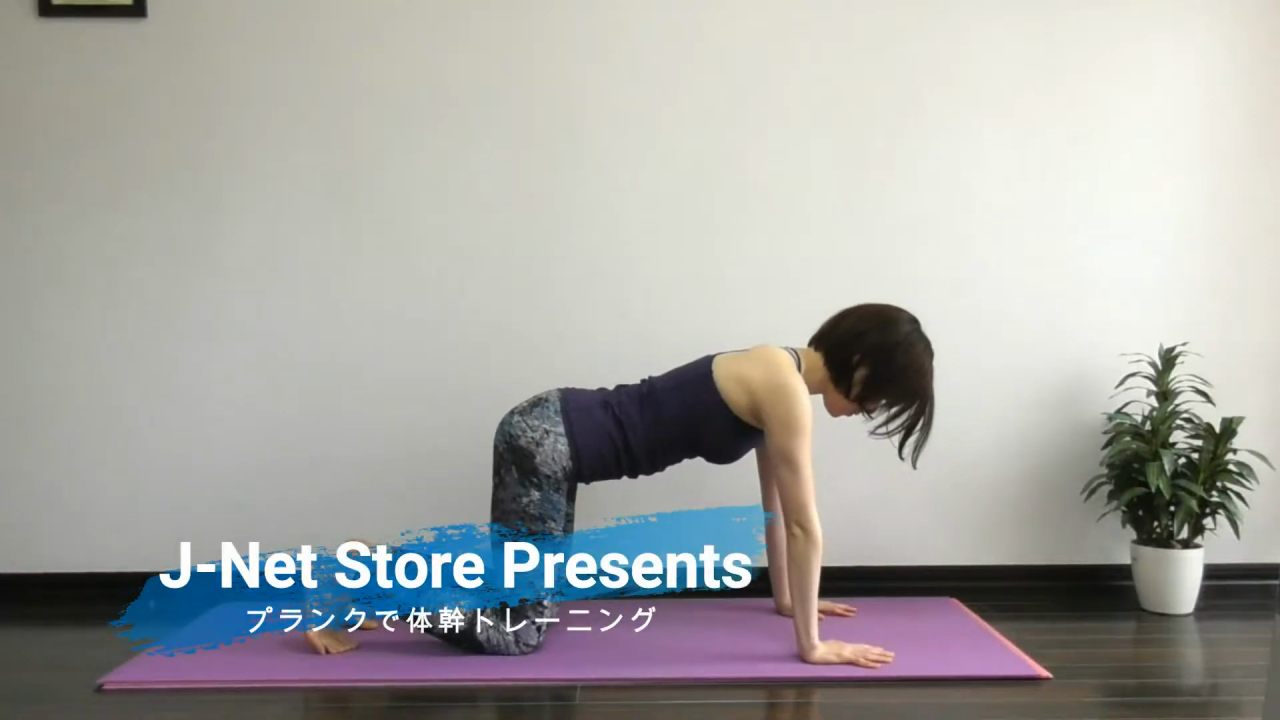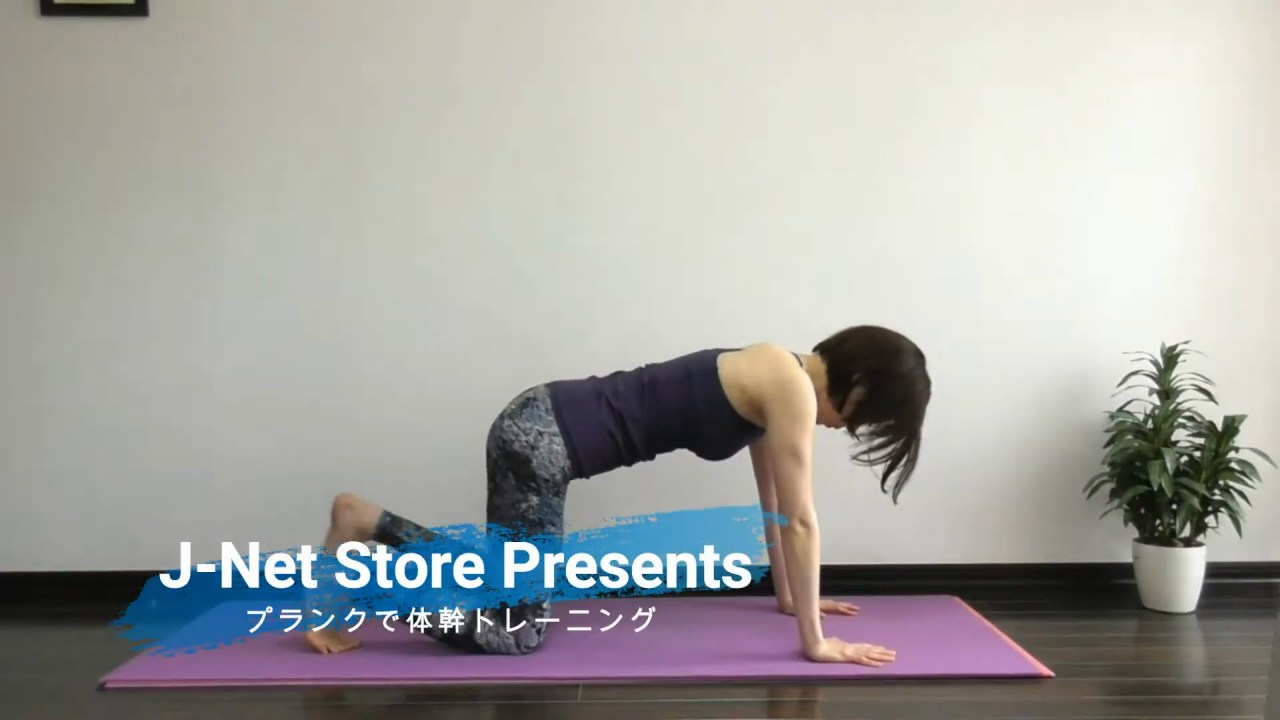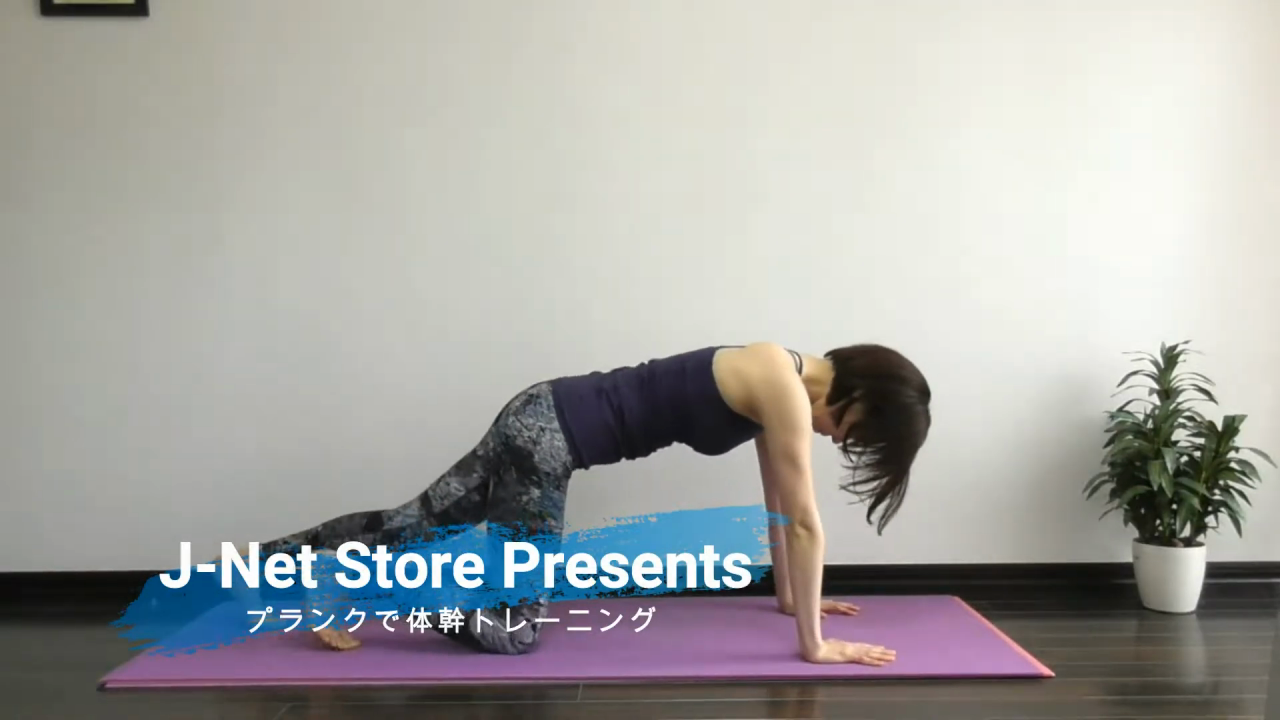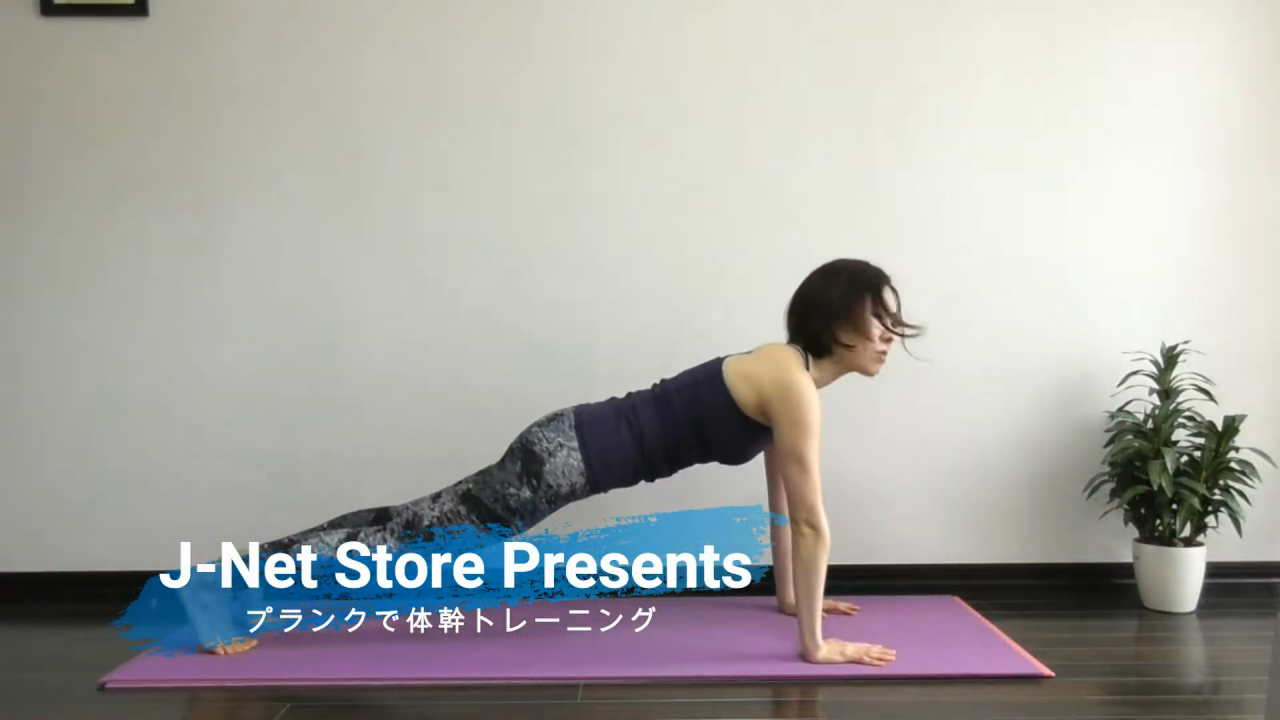
dt=1s
person 1, frame 1
left shoulder: (778, 374)
right shoulder: (786, 389)
left elbow: (774, 503)
right elbow: (802, 526)
left wrist: (787, 598)
right wrist: (811, 644)
left hip: (553, 436)
right hip: (543, 444)
left knee: (525, 597)
right knee: (516, 633)
person 1, frame 2
left shoulder: (773, 381)
right shoulder: (792, 386)
left elbow: (772, 503)
right elbow: (798, 520)
left wrist: (789, 595)
right wrist: (815, 641)
left hip: (541, 425)
right hip: (539, 443)
right knee: (515, 630)
left ankle: (368, 525)
person 1, frame 3
left shoulder: (779, 383)
right shoulder: (786, 390)
left elbow: (776, 505)
right elbow: (802, 523)
left wrist: (789, 595)
right wrist: (814, 643)
left hip: (545, 420)
right hip: (547, 435)
left knee: (414, 524)
right knee: (509, 630)
left ankle: (263, 562)
person 1, frame 4
left shoulder: (784, 373)
right shoulder: (794, 385)
left elbow: (781, 503)
right elbow: (810, 521)
left wrist: (790, 596)
right wrist: (816, 642)
left hip: (575, 446)
right hip: (568, 457)
left knee: (415, 526)
right knee: (409, 537)
